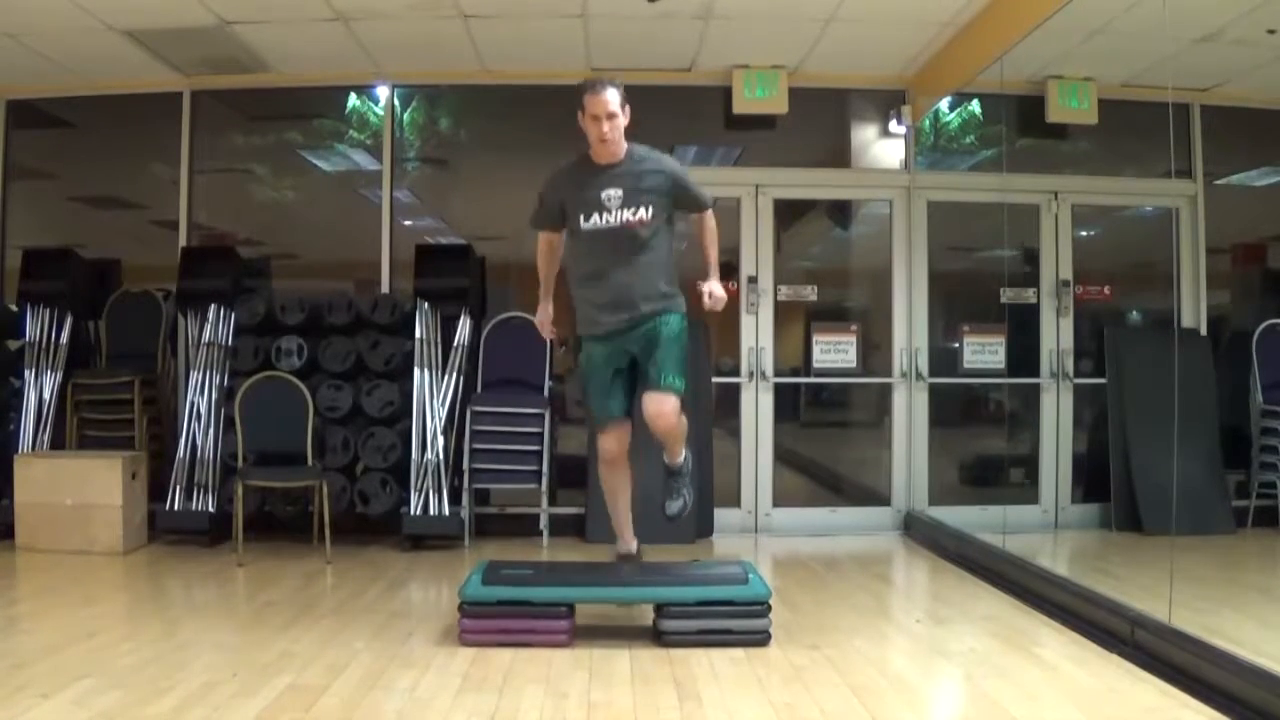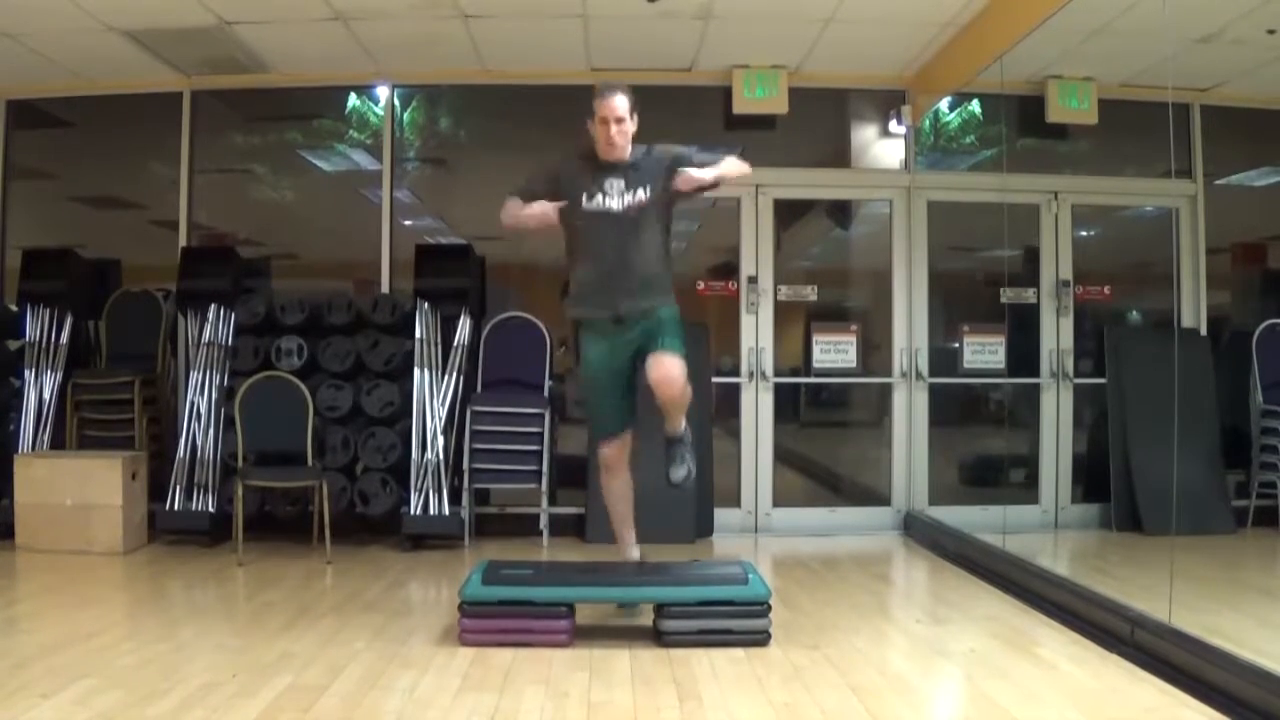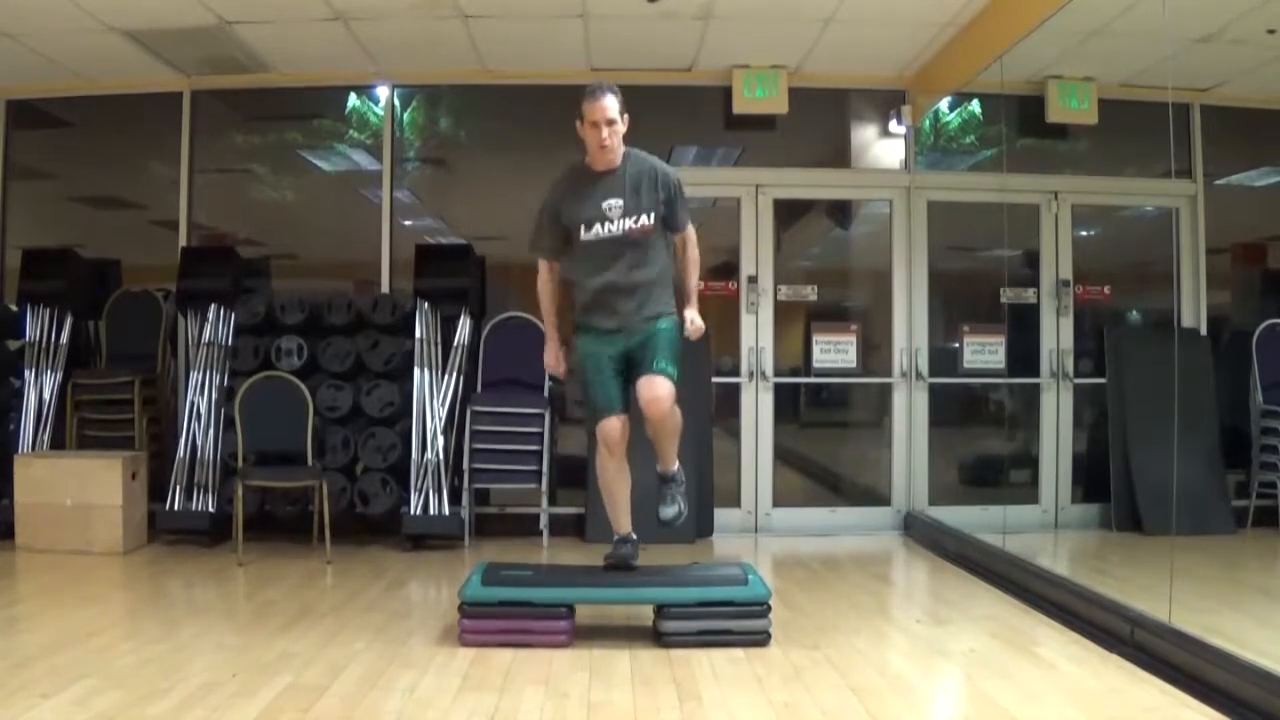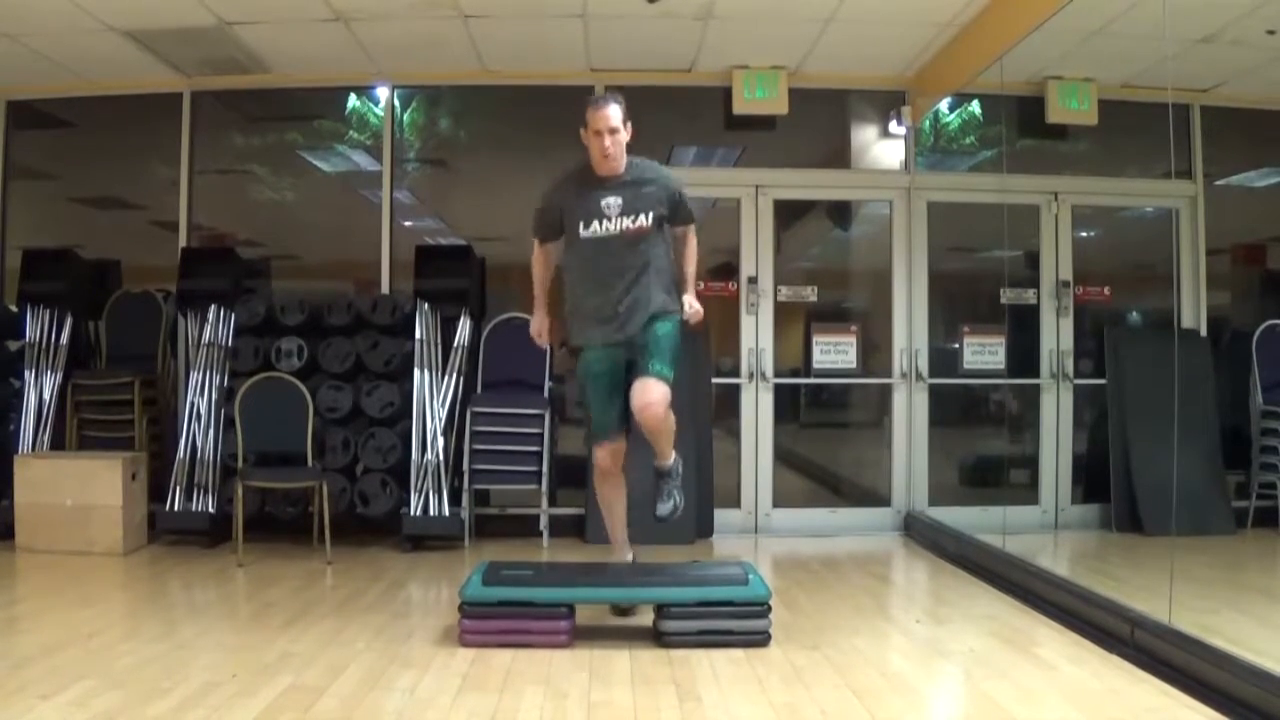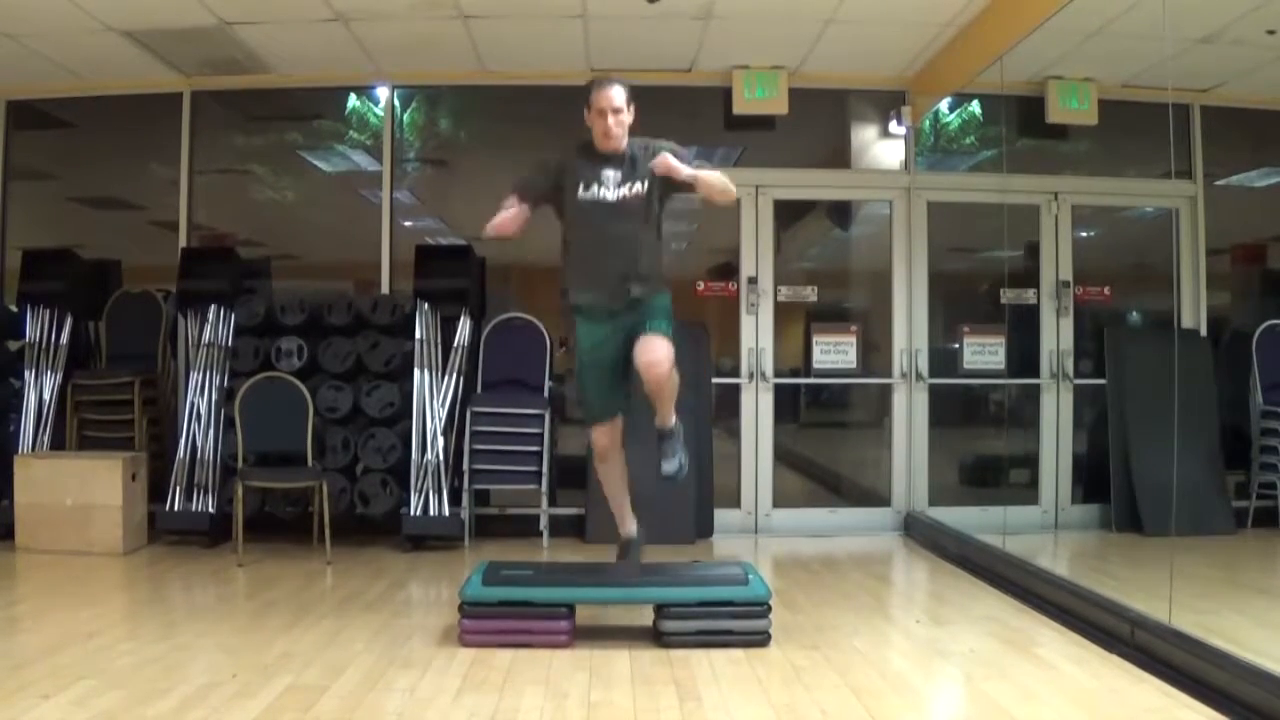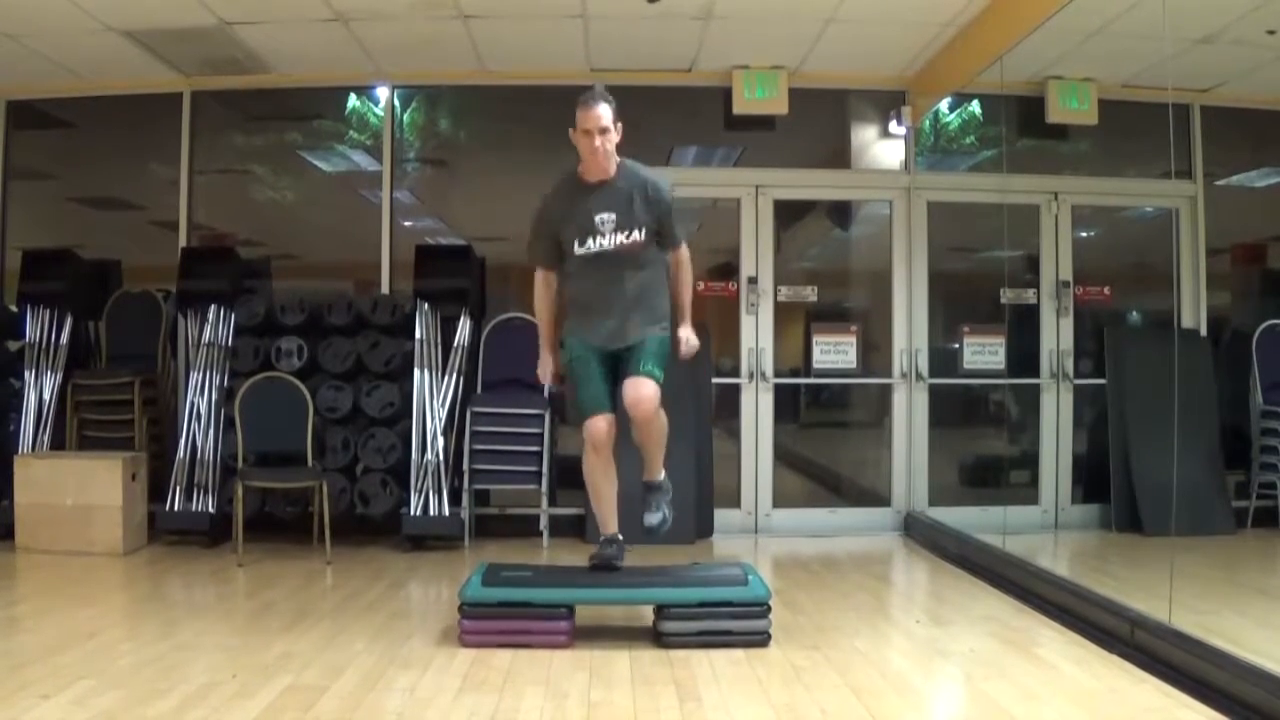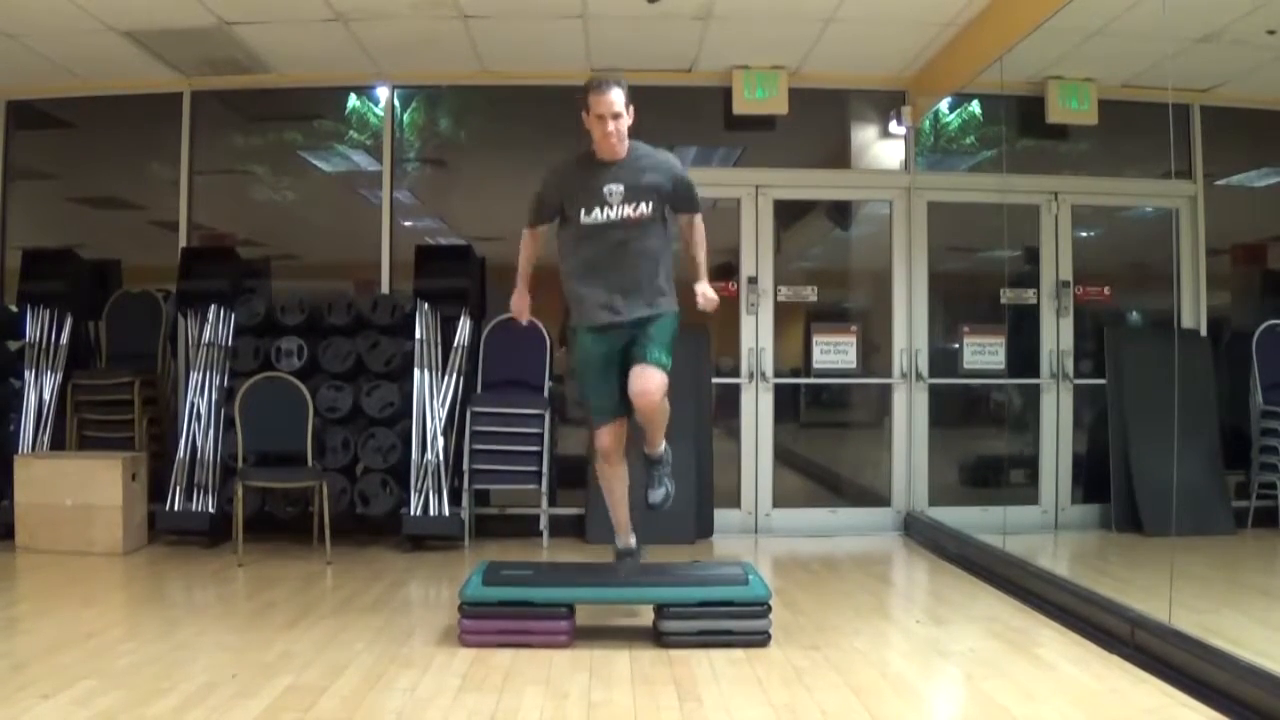
dt=0.4s
person 1, frame 1
left shoulder: (662, 170)
right shoulder: (565, 183)
left elbow: (704, 212)
right elbow: (549, 237)
left wrist: (712, 276)
right wrist: (545, 301)
left hip: (660, 316)
right hip: (599, 330)
left knee: (662, 414)
right knee: (611, 446)
left ankle: (677, 463)
right ankle: (627, 547)
person 1, frame 2
left shoulder: (664, 163)
right shoulder: (567, 174)
left elbow: (739, 167)
right elbow: (508, 213)
left wrist: (710, 174)
right wrist: (529, 214)
left hip: (655, 312)
right hip: (599, 326)
left knee: (668, 380)
right knee: (611, 454)
left ankle: (677, 433)
right ankle: (629, 555)
person 1, frame 3
left shoulder: (658, 175)
right shoulder: (564, 192)
left elbow: (684, 239)
right elbow: (547, 268)
left wrist: (693, 305)
right wrist: (552, 340)
left hip: (655, 315)
right hip: (596, 327)
left knee: (658, 400)
right knee: (611, 435)
left ankle: (669, 470)
right ankle: (624, 537)
person 1, frame 4
left shoulder: (661, 183)
right shoulder: (563, 193)
left elbow: (685, 232)
right elbow: (543, 246)
left wrist: (689, 292)
right wrist: (540, 310)
left hip: (655, 321)
right hip: (596, 337)
left knee: (649, 406)
right knee: (606, 458)
left ankle: (667, 465)
right ankle: (622, 560)
person 1, frame 5
left shoulder: (658, 156)
right shoulder: (564, 164)
left elbow: (726, 194)
right elbow: (512, 210)
left wrist: (687, 172)
right wrist: (504, 219)
left hip: (645, 300)
right hip: (591, 313)
left knee: (655, 363)
right knee: (603, 439)
left ankle: (668, 427)
right ankle: (627, 529)
person 1, frame 6
left shoulder: (650, 188)
right shoulder: (557, 204)
left elbow: (677, 256)
right elbow: (545, 279)
left wrist: (685, 323)
right wrist: (546, 350)
left hip: (645, 326)
right hip: (586, 336)
left knee: (641, 401)
right knee: (597, 434)
left ankle: (655, 478)
right ankle: (609, 537)
person 1, frame 7
left shoulder: (664, 169)
right shoulder: (565, 177)
left elbow: (692, 217)
right elbow: (534, 227)
left wrist: (701, 279)
right wrist: (521, 287)
left hip: (652, 311)
right hip: (594, 321)
left knee: (647, 393)
right knee: (607, 442)
left ankle: (657, 452)
right ankle: (625, 542)
